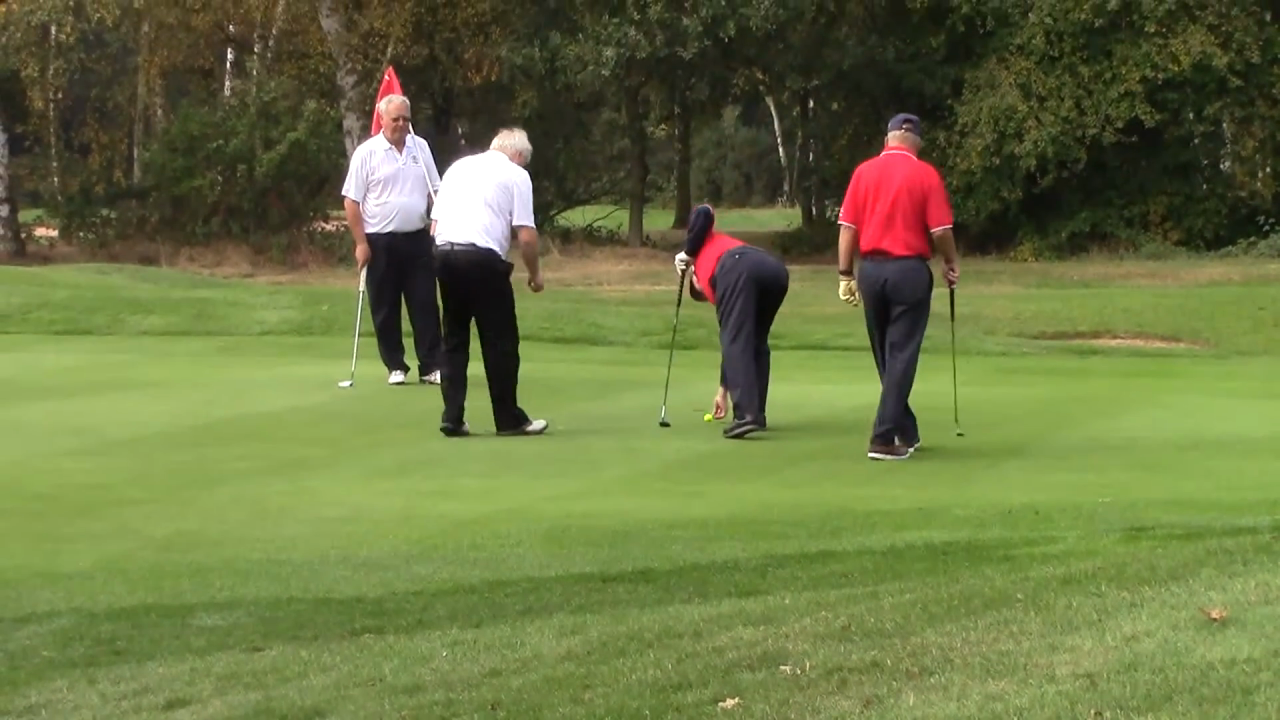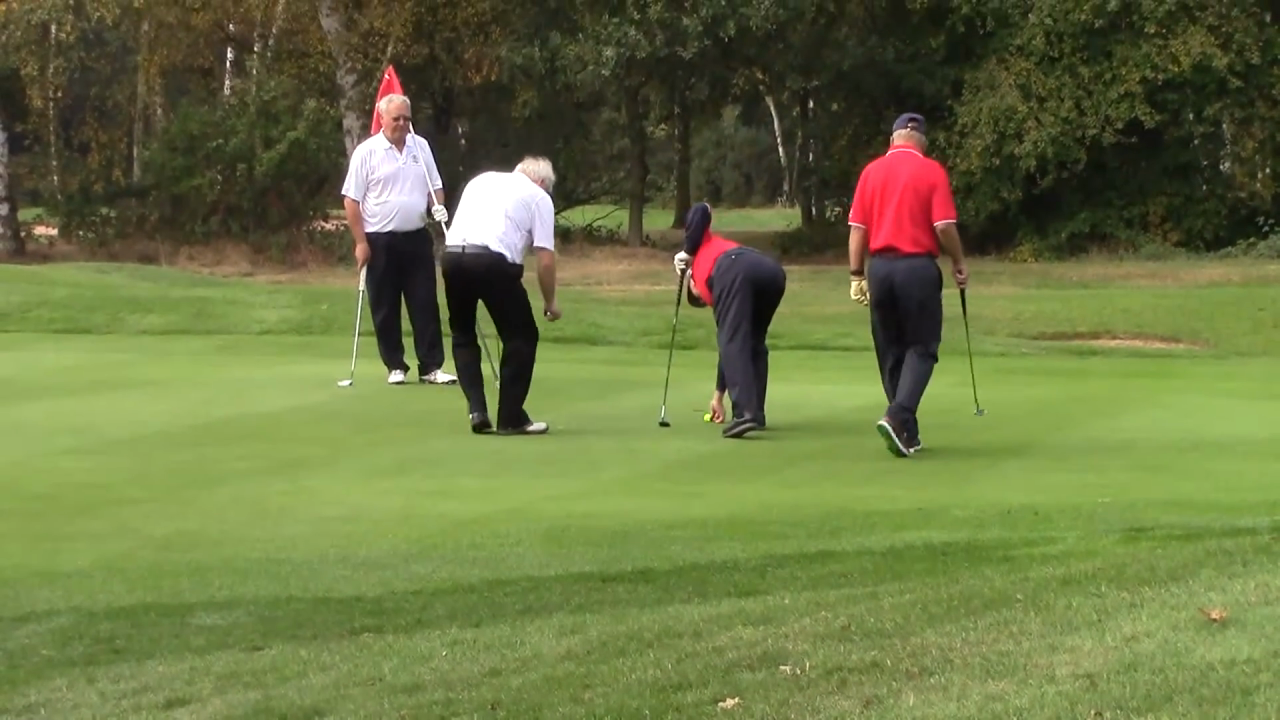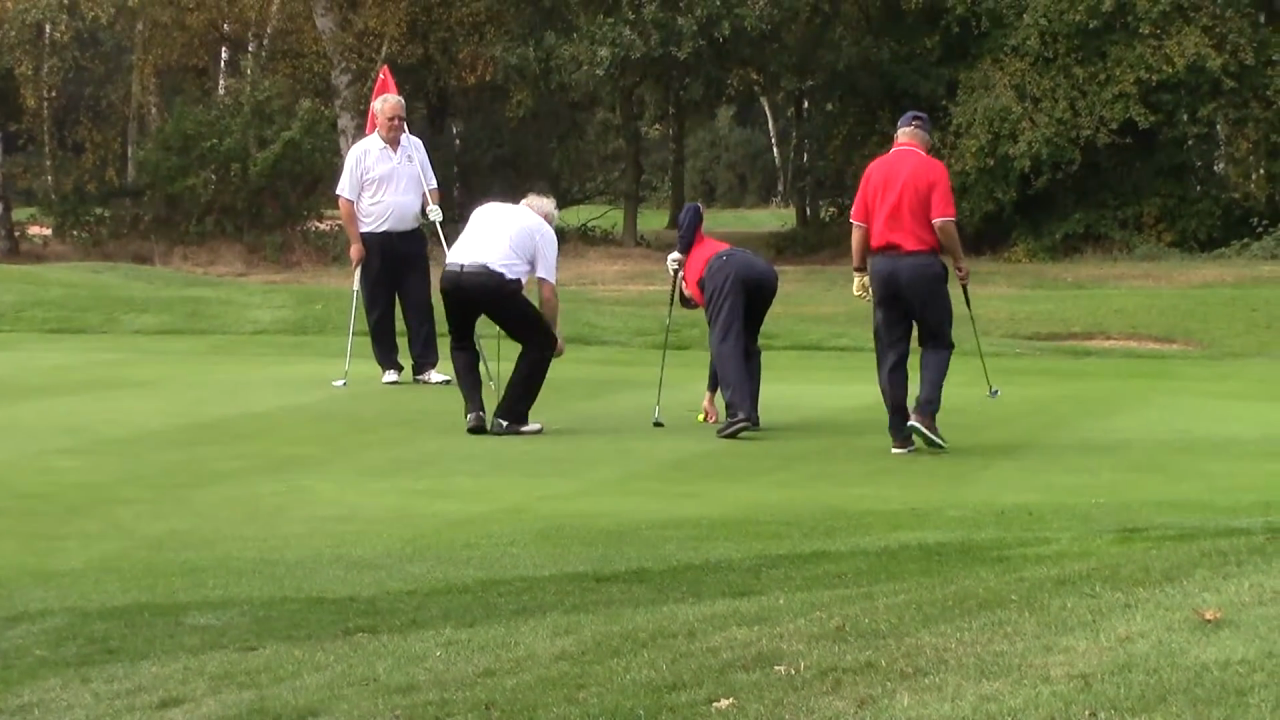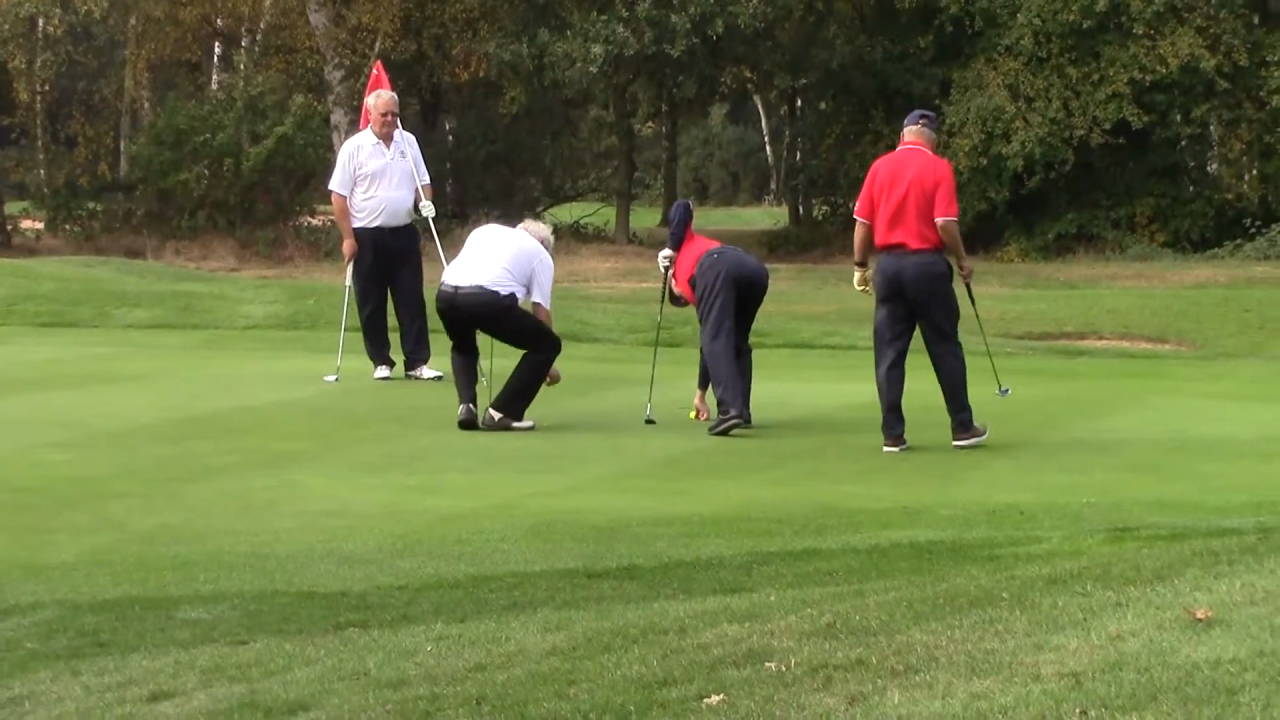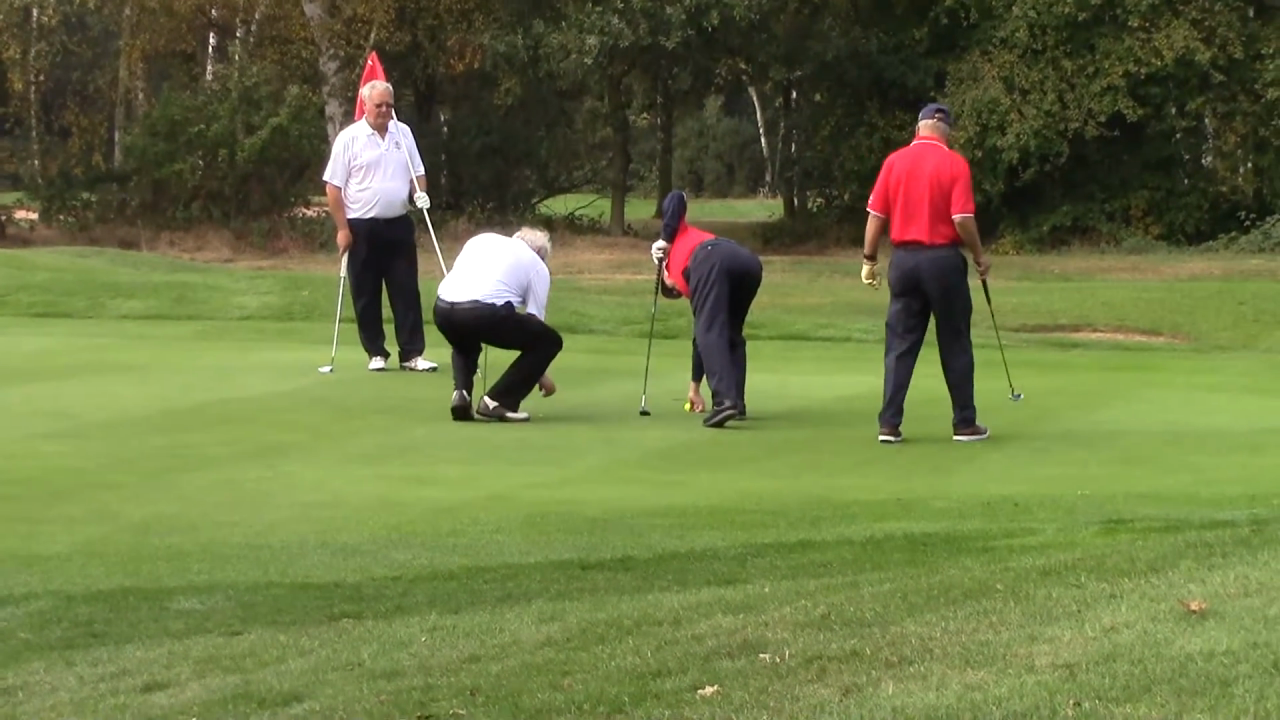
dt=0.2s
person 1, frame 1
left shoulder: (863, 171)
right shoulder: (926, 174)
left elbow: (847, 228)
right elbow: (941, 230)
left wrist: (845, 275)
right wrist: (952, 264)
left hip: (871, 270)
right hip: (909, 270)
left knee: (885, 356)
right knee: (901, 356)
left ankle: (906, 431)
right ankle: (883, 438)
person 1, frame 2
left shoulder: (870, 171)
right shoulder: (932, 170)
left elbow: (858, 228)
right elbow: (944, 226)
left wrist: (857, 275)
right wrist: (959, 264)
left hip: (880, 268)
right hip: (918, 268)
left knee: (890, 355)
right knee: (921, 350)
left ankle: (906, 432)
right ankle: (896, 417)
person 1, frame 3
left shoulder: (874, 168)
right shoulder: (933, 168)
left elbow: (859, 226)
right elbow: (943, 223)
left wrist: (859, 271)
right wrist: (959, 261)
left hip: (883, 265)
right hip: (921, 264)
left knee: (890, 353)
right knee: (937, 343)
left ankle: (901, 434)
right ankle: (923, 413)
person 1, frame 4
left shoulder: (879, 166)
right shoulder: (939, 167)
left elbow: (862, 222)
right elbow: (945, 223)
left wrist: (860, 266)
right wrist: (962, 260)
left hip: (888, 264)
right hip: (926, 263)
left knee: (889, 352)
right knee: (944, 347)
left ankle: (893, 434)
right ankle: (962, 427)
person 1, frame 5
left shoulder: (894, 160)
right shoulder: (955, 162)
left elbow: (876, 215)
right elbow: (962, 219)
left wrist: (869, 259)
right wrist: (979, 255)
left hip: (904, 259)
right hip: (942, 259)
left knee: (899, 344)
right knee: (955, 344)
left ankle: (889, 423)
right ankle: (964, 423)
person 2, frame 1
left shoulder: (421, 147)
right shoulder: (366, 152)
left elbow: (435, 187)
right elbow: (351, 201)
right wrist: (361, 243)
left hip: (417, 238)
right hip: (380, 241)
left knee: (425, 304)
right knee: (385, 309)
left ankle: (431, 367)
right ankle: (395, 367)
person 2, frame 2
left shoulder: (421, 146)
right shoulder: (366, 151)
left elbow: (434, 186)
right elbow: (351, 200)
left wrist: (439, 207)
right wrist: (361, 242)
left hip: (417, 237)
right hip: (380, 240)
left knee: (426, 304)
right knee: (385, 309)
left ankle: (431, 366)
right ankle: (395, 367)
person 2, frame 3
left shoulder: (416, 146)
right shoulder: (361, 151)
left elbow: (429, 185)
right elbow: (346, 199)
left wrist: (433, 206)
right wrist: (355, 242)
left hip: (412, 237)
right hip: (375, 240)
left knee: (420, 304)
right knee: (379, 309)
left ankle: (425, 366)
right ankle: (389, 366)
person 2, frame 4
left shoulder: (409, 141)
right shoulder: (354, 147)
left elbow: (422, 180)
right elbow: (338, 195)
left wrist: (426, 201)
right wrist: (348, 237)
left hip: (404, 233)
right hip: (368, 236)
left knee: (412, 300)
right knee: (371, 304)
left ankle: (417, 362)
right ankle: (381, 362)
person 2, frame 5
left shoulder: (404, 133)
right shoulder: (349, 138)
left elbow: (417, 172)
right elbow: (333, 186)
left wrist: (421, 192)
right wrist: (342, 228)
left hip: (399, 224)
right hip: (362, 227)
left knee: (407, 291)
right knee: (366, 295)
left ankle: (412, 353)
right ankle: (376, 353)
person 3, frame 1
left shoulder: (457, 166)
right shoulder: (516, 174)
left elbow: (435, 223)
right elbow: (526, 235)
right wrist: (535, 273)
left hip: (444, 253)
right hip: (483, 258)
left knee: (454, 337)
right knee: (500, 339)
left ankle: (452, 417)
right ankle: (509, 419)
person 3, frame 2
left shoulder: (480, 179)
right shoulder: (538, 195)
right elbow: (545, 258)
right wrist: (550, 300)
left hip: (452, 255)
right hip: (493, 261)
left knee: (462, 335)
right knee: (521, 337)
left ankle: (476, 410)
right ankle: (511, 419)
person 3, frame 3
left shoulder: (487, 208)
right shoulder: (543, 229)
right elbow: (547, 290)
left wrist: (470, 304)
right wrist: (554, 335)
left hip: (450, 275)
right hip: (492, 280)
left knee: (462, 343)
right knee: (541, 342)
left ankle: (474, 412)
right ankle: (509, 418)
person 3, frame 4
left shoulder: (485, 230)
right shoulder: (540, 254)
right elbow: (541, 312)
right wrist: (548, 367)
left hip: (446, 294)
right hip: (488, 299)
left knee: (463, 347)
right knee: (548, 346)
left ankle: (467, 405)
right ankle: (503, 412)
person 3, frame 5
left shoulder: (481, 239)
right shoulder: (537, 264)
right elbow: (535, 321)
right wrist: (541, 376)
left hip: (443, 308)
right hip: (484, 311)
left knee: (465, 345)
right knee: (550, 341)
left ankle: (461, 393)
right ankle: (500, 401)
person 4, frame 1
left shoulder: (707, 245)
left elbow: (703, 213)
right elbow: (737, 338)
left wrist: (687, 253)
right wrist: (723, 389)
left hip: (739, 266)
right hip: (775, 270)
left knee: (736, 340)
right knee: (756, 342)
left ankle: (746, 414)
right ankle: (756, 413)
person 4, frame 2
left shoulder: (704, 249)
left elbow: (701, 211)
right elbow: (732, 344)
left wrist: (687, 252)
right wrist: (718, 395)
left hip: (736, 268)
right hip: (773, 271)
left knee: (733, 342)
right knee: (754, 344)
left ankle: (745, 413)
right ankle: (756, 413)
person 4, frame 3
left shoulder: (696, 250)
left elbow: (693, 210)
right elbow: (720, 346)
left wrist: (680, 251)
right wrist: (709, 397)
left hip: (727, 269)
right hip: (765, 273)
left knee: (725, 342)
right knee: (747, 345)
left ankle: (738, 413)
right ankle: (750, 413)
person 4, frame 4
right shoulder: (698, 293)
left elbow: (683, 207)
right elbow: (708, 345)
left wrist: (671, 248)
right wrist: (700, 395)
left hip: (718, 267)
right hip: (755, 271)
left knee: (716, 340)
right knee: (738, 342)
left ankle: (730, 409)
right ankle: (742, 410)
person 4, frame 5
right shoulder: (693, 286)
left elbow: (676, 198)
right elbow: (700, 338)
left wrist: (665, 239)
right wrist: (694, 387)
left hip: (712, 259)
right hip: (749, 263)
left knee: (710, 332)
right knee: (732, 335)
left ankle: (725, 401)
right ankle: (736, 402)
